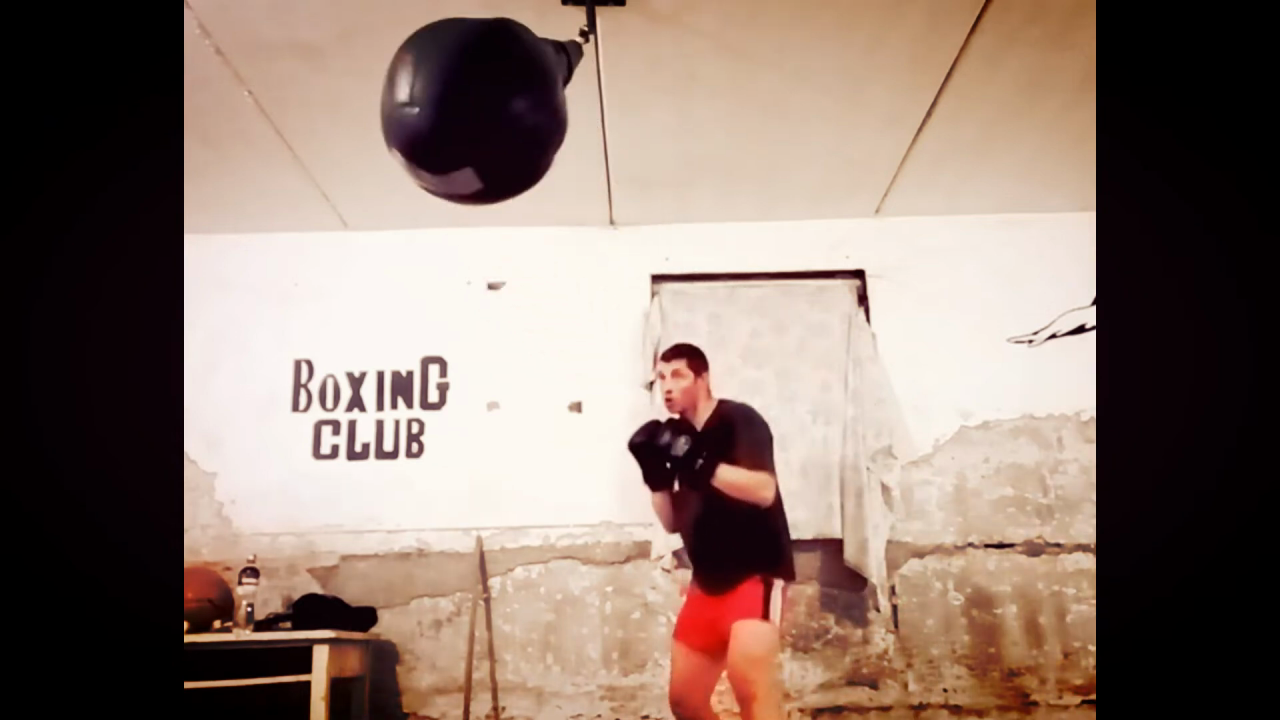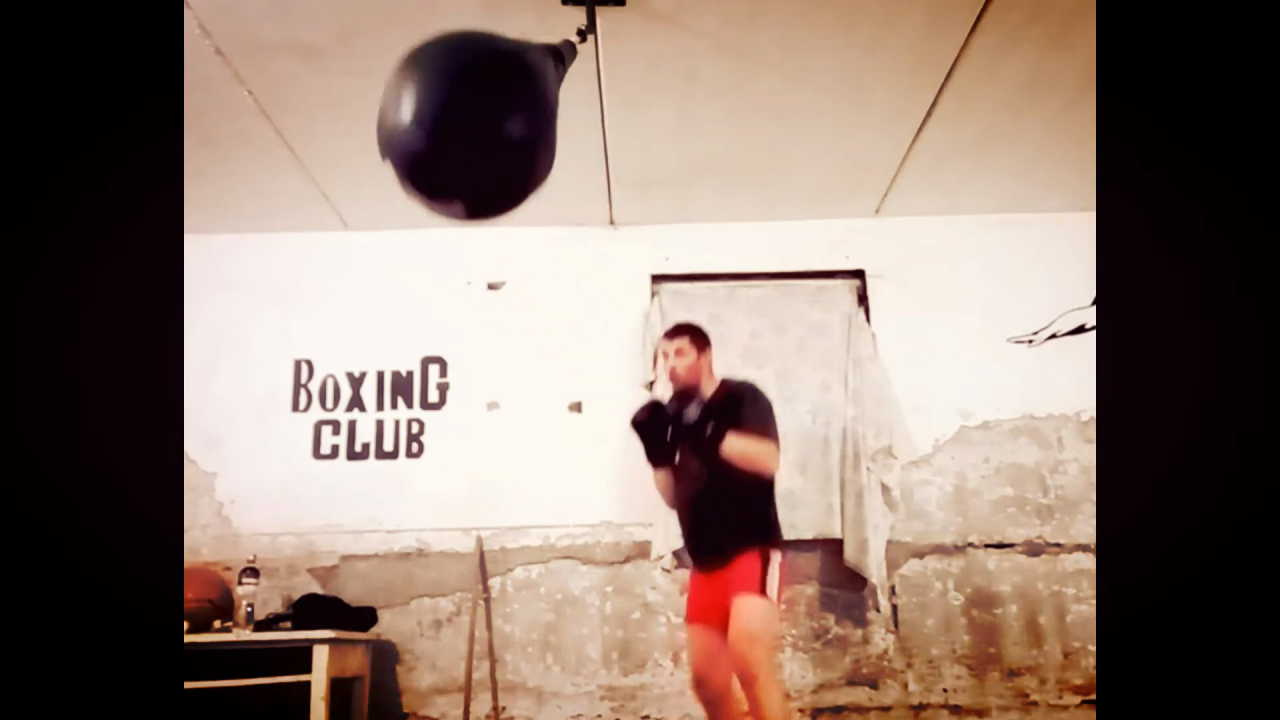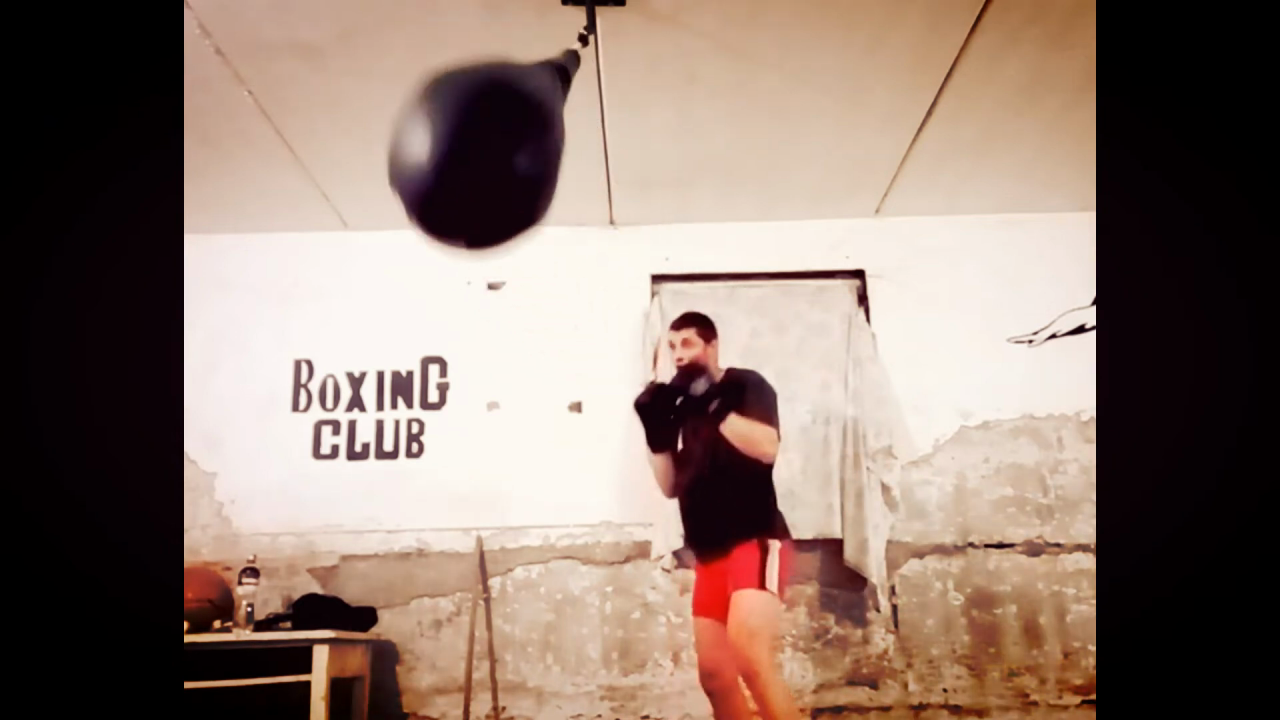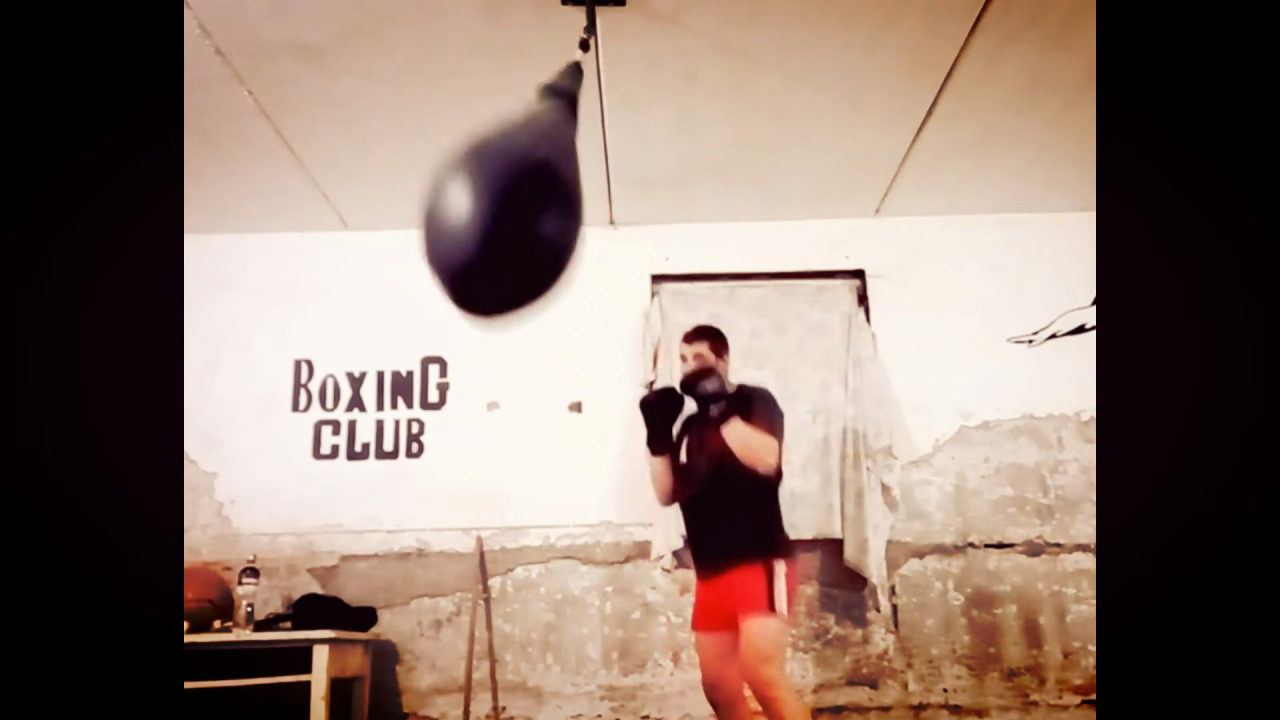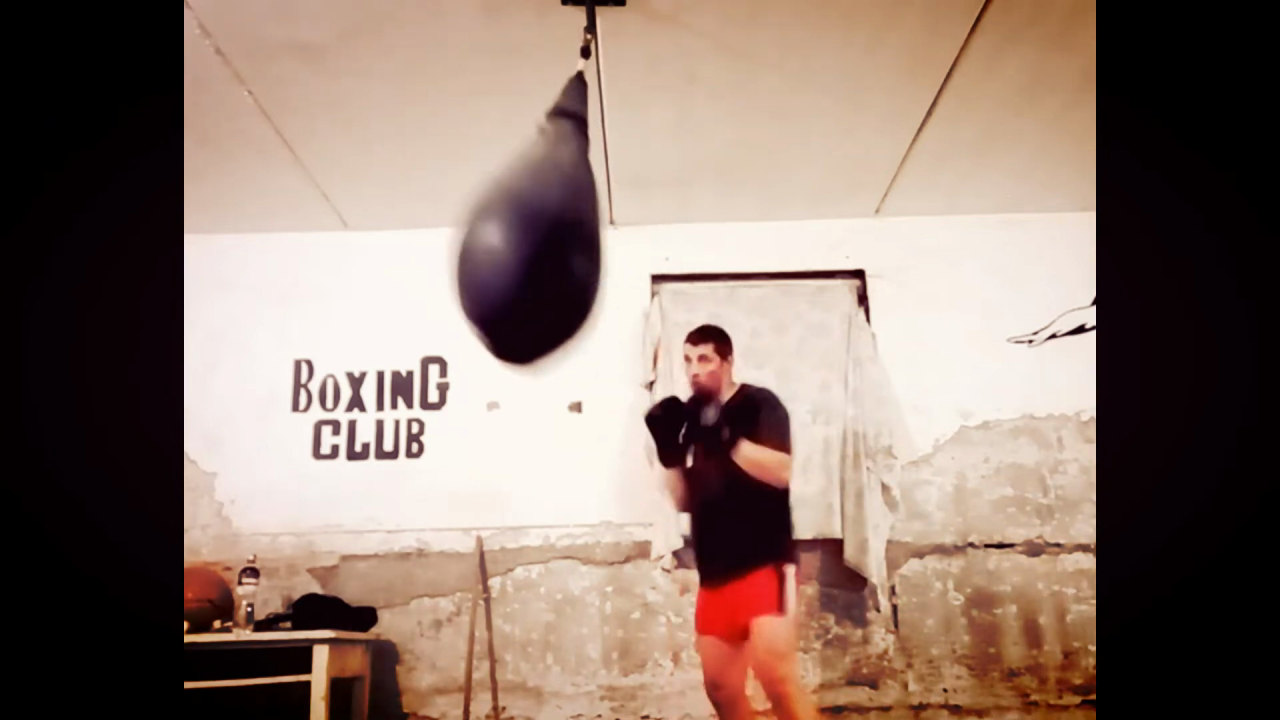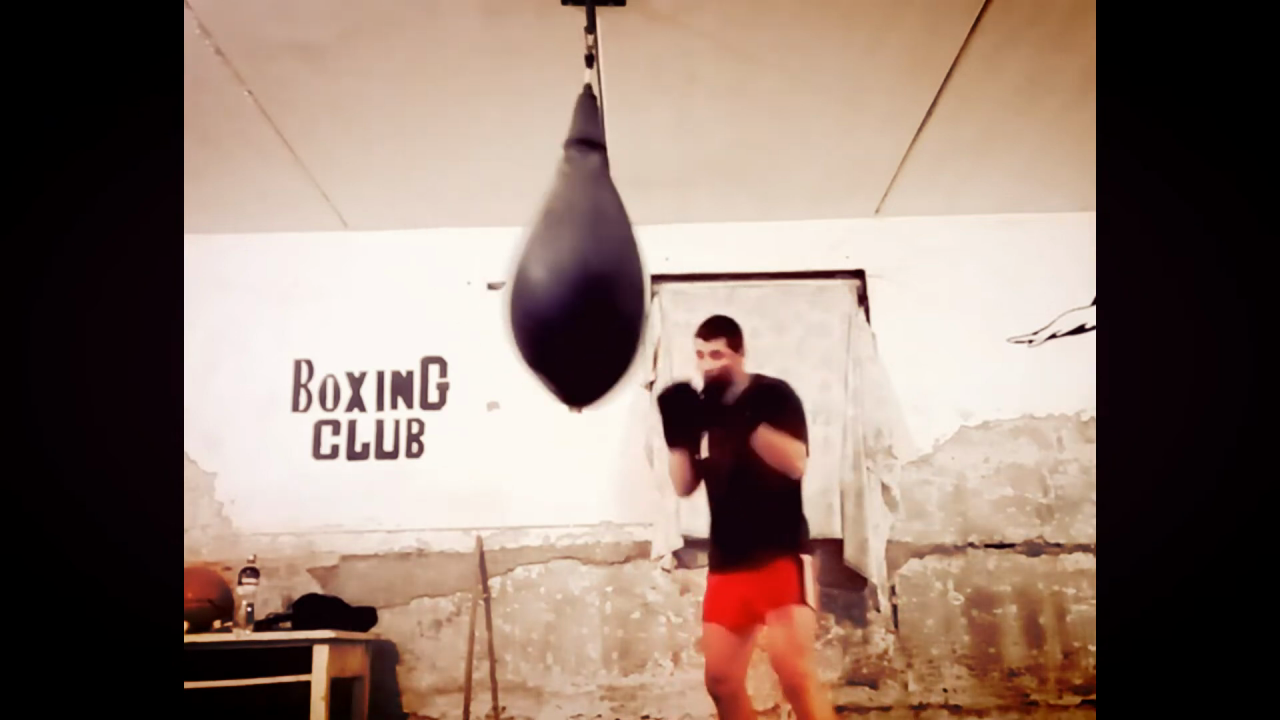
dt=0.1s
person 1, frame 1
left shoulder: (740, 421)
right shoulder: (680, 436)
left elbow: (764, 491)
right elbow: (672, 522)
left wrist: (702, 465)
right wrist: (654, 472)
left hip: (757, 576)
right hip: (708, 585)
left knee: (749, 680)
person 1, frame 2
left shoulder: (742, 397)
right shoulder: (678, 421)
left elbow: (767, 461)
right elbow: (674, 498)
left wrist: (709, 431)
right wrist: (655, 449)
left hip: (753, 549)
right hip: (708, 561)
left knee: (750, 660)
right knee: (707, 681)
person 1, frame 3
left shoulder: (746, 385)
right shoulder: (682, 409)
left elbow: (766, 447)
right elbow: (670, 487)
left wrist: (714, 406)
right wrist: (657, 433)
left hip: (755, 541)
right hip: (711, 553)
left knee: (751, 656)
right knee: (714, 674)
person 1, frame 4
left shoulder: (753, 400)
right shoulder: (689, 424)
left elbow: (766, 459)
right elbow: (667, 494)
left wrist: (720, 408)
right wrist: (657, 437)
left hip: (758, 561)
right hip: (712, 569)
left knee: (763, 676)
right knee: (719, 687)
person 1, frame 5
left shoulder: (759, 405)
right shoulder: (694, 426)
left elbow: (780, 473)
right elbow: (683, 500)
left wrist: (726, 437)
right wrist: (667, 444)
left hip: (766, 563)
right hip: (716, 573)
left knee: (776, 674)
right knee: (720, 686)
person 1, frame 6
left shoulder: (774, 394)
right shoulder: (701, 413)
left elbow: (795, 463)
right elbow: (683, 485)
left wrist: (748, 419)
right wrist: (675, 431)
left hip: (780, 554)
right hip: (728, 562)
left knee: (792, 665)
right knee: (722, 679)
